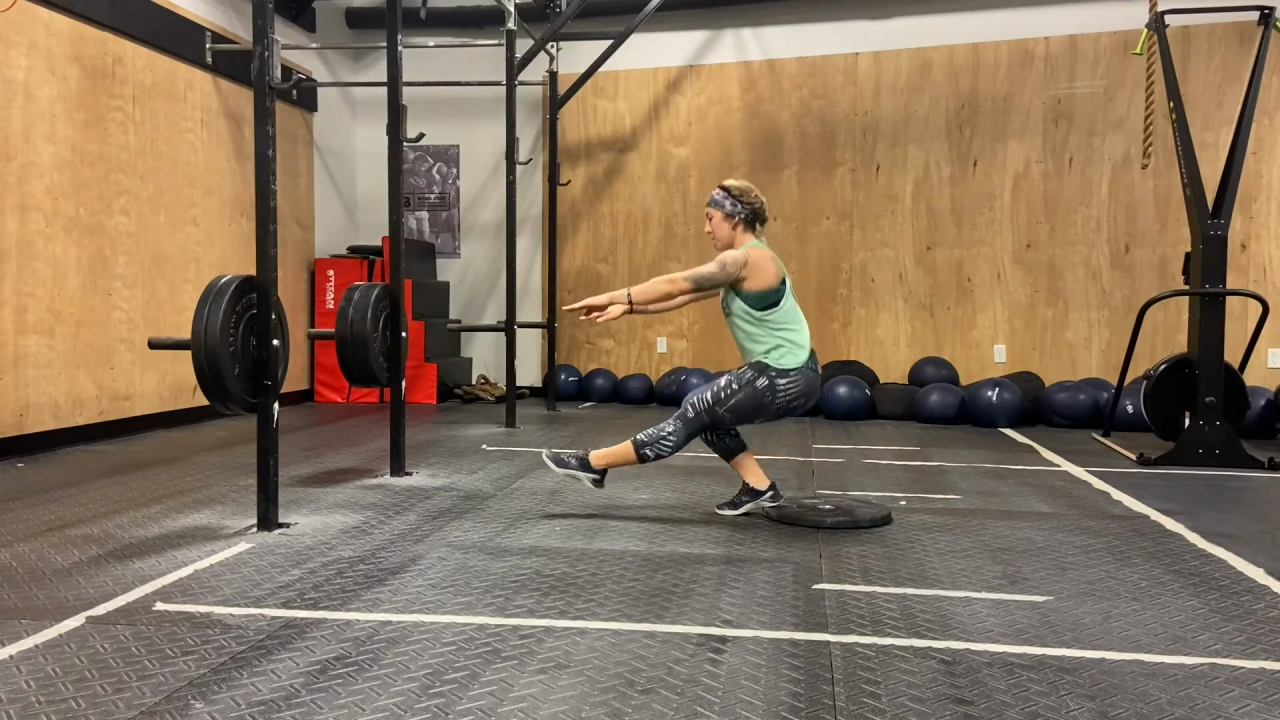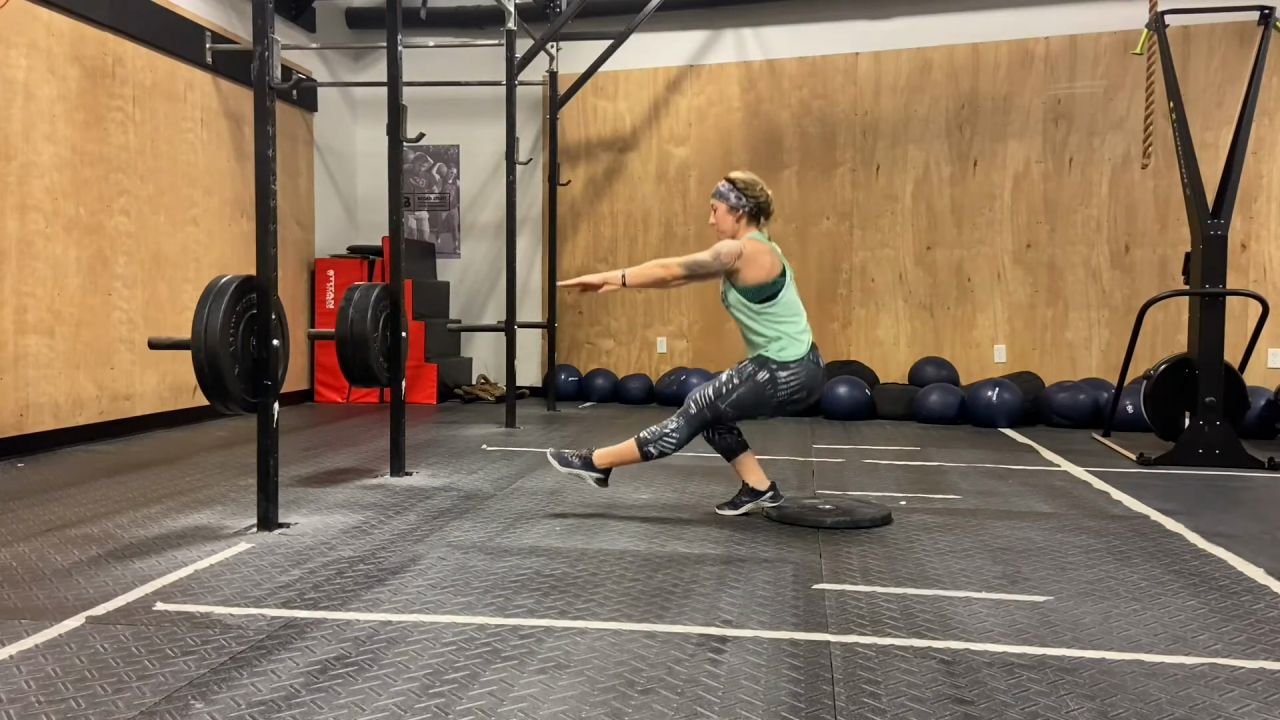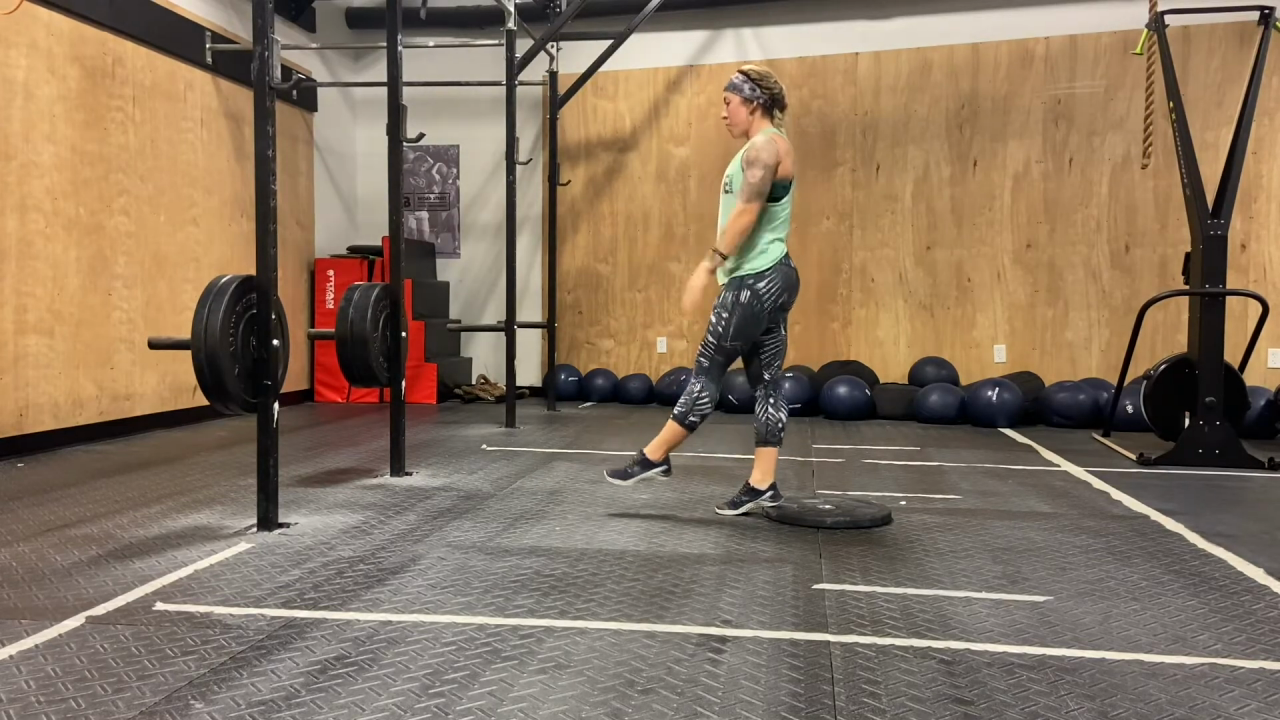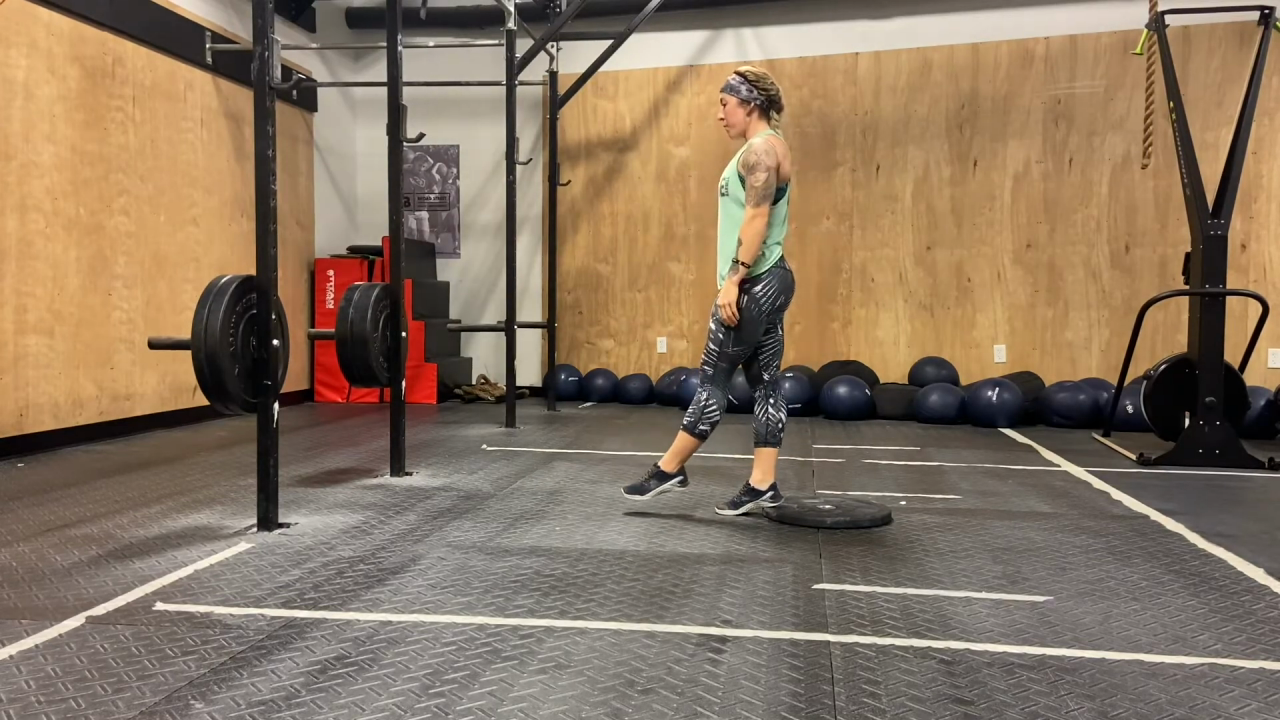
dt=0.7s
person 1, frame 1
left shoulder: (745, 260)
right shoulder: (744, 262)
left elbow: (676, 285)
right elbow: (685, 295)
left wrist: (614, 296)
right wrist: (626, 307)
left hip: (787, 382)
right hip: (784, 374)
left knee: (690, 419)
right knee: (699, 409)
left ankle: (594, 464)
right ankle: (759, 486)
person 1, frame 2
left shoulder: (741, 251)
right shoulder: (753, 251)
left elbow: (671, 269)
right elbow: (684, 275)
left wrist: (610, 277)
right wrist: (619, 280)
left hip: (788, 374)
right hip: (791, 368)
left knee: (692, 415)
right knee: (703, 407)
left ankle: (596, 463)
right ankle: (759, 487)
person 1, frame 3
left shoulder: (763, 145)
right shoulder: (765, 146)
left elbow: (746, 214)
left wrist: (708, 267)
right wrist: (715, 266)
left hip: (756, 280)
right hip: (770, 279)
left knee: (707, 373)
right knee: (764, 381)
left ankle: (653, 457)
right ankle: (763, 485)
person 1, frame 4
left shoulder: (761, 148)
right shoulder: (764, 148)
left elbow: (757, 218)
left wrist: (732, 280)
left hip: (754, 283)
right hip: (769, 280)
left knee: (713, 379)
right knee: (764, 382)
left ankle: (669, 470)
right ankle: (763, 486)
